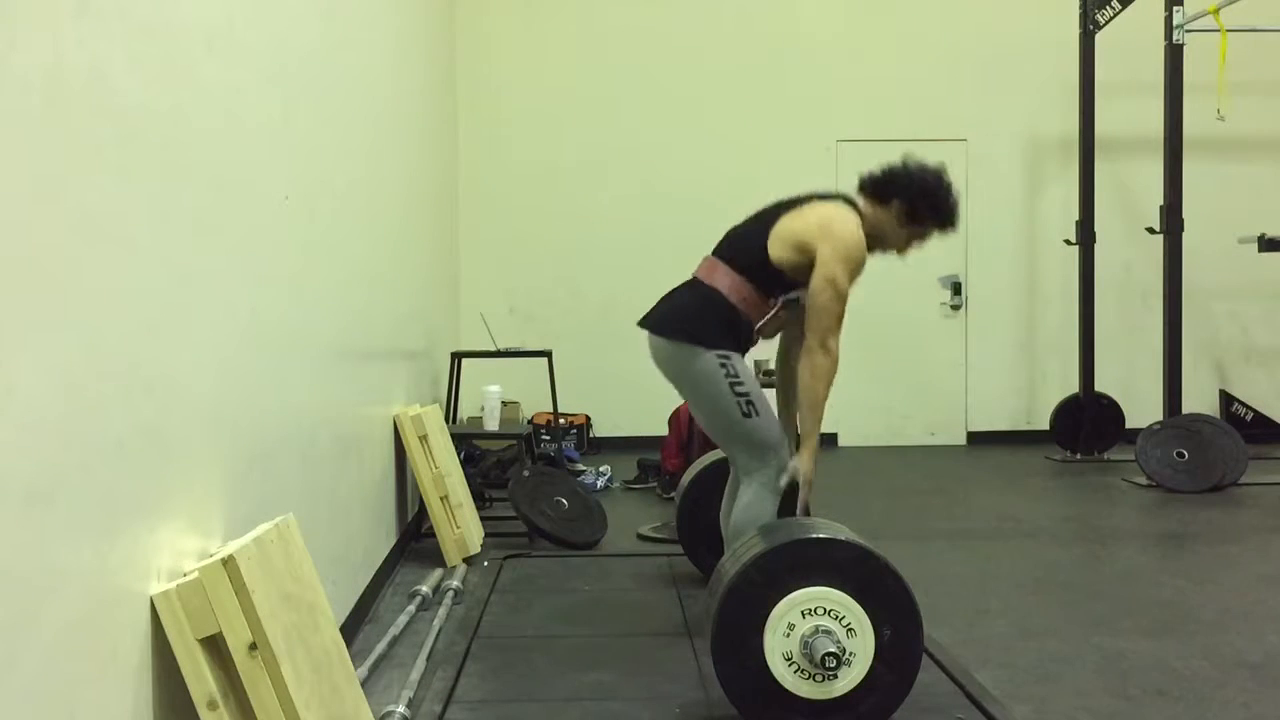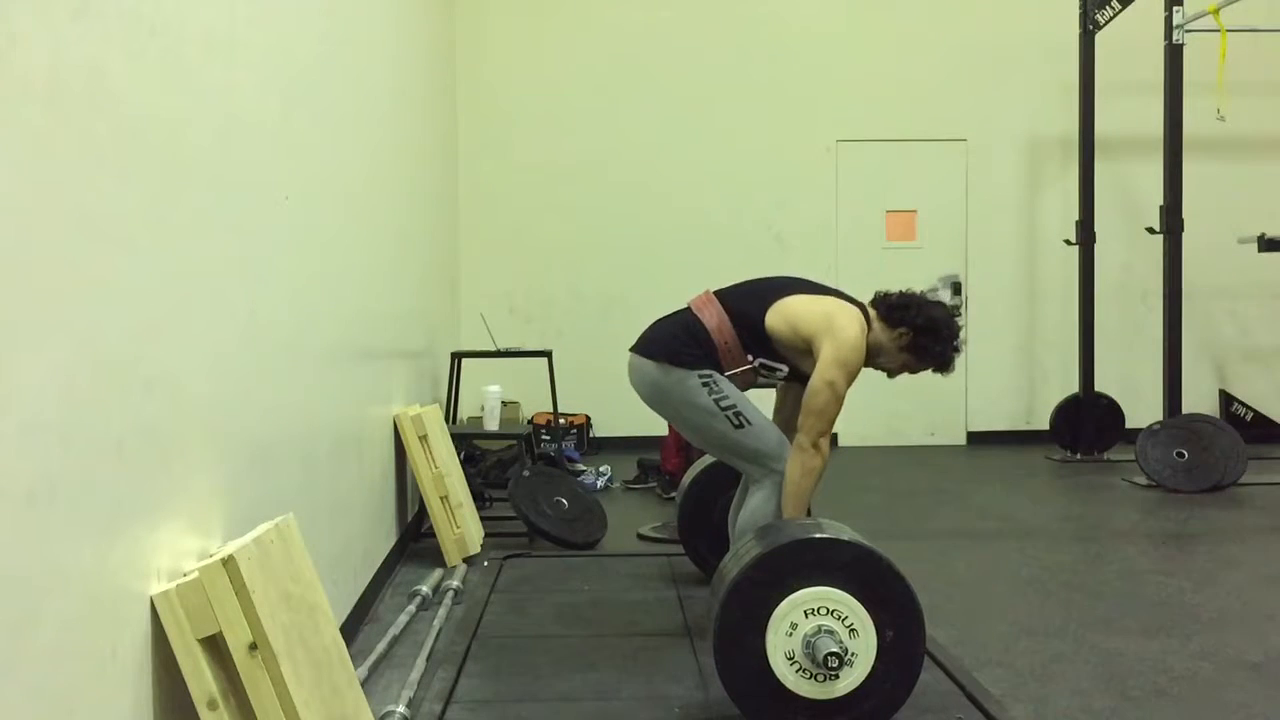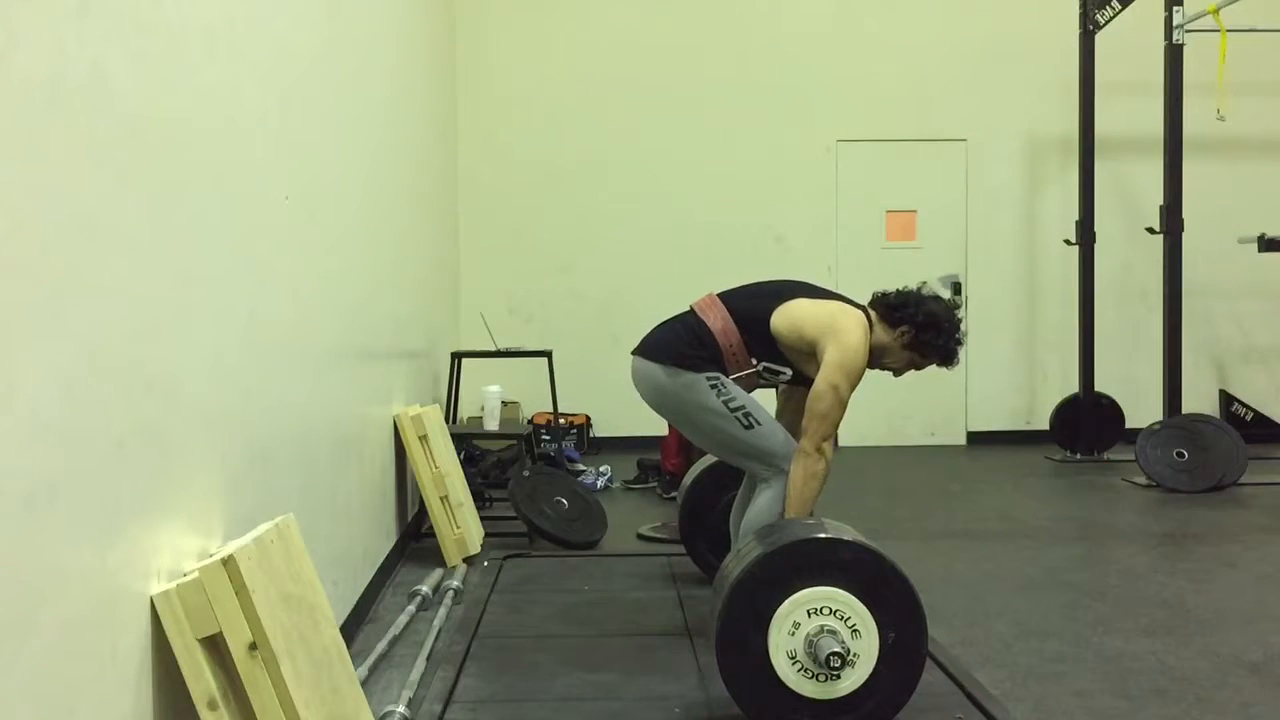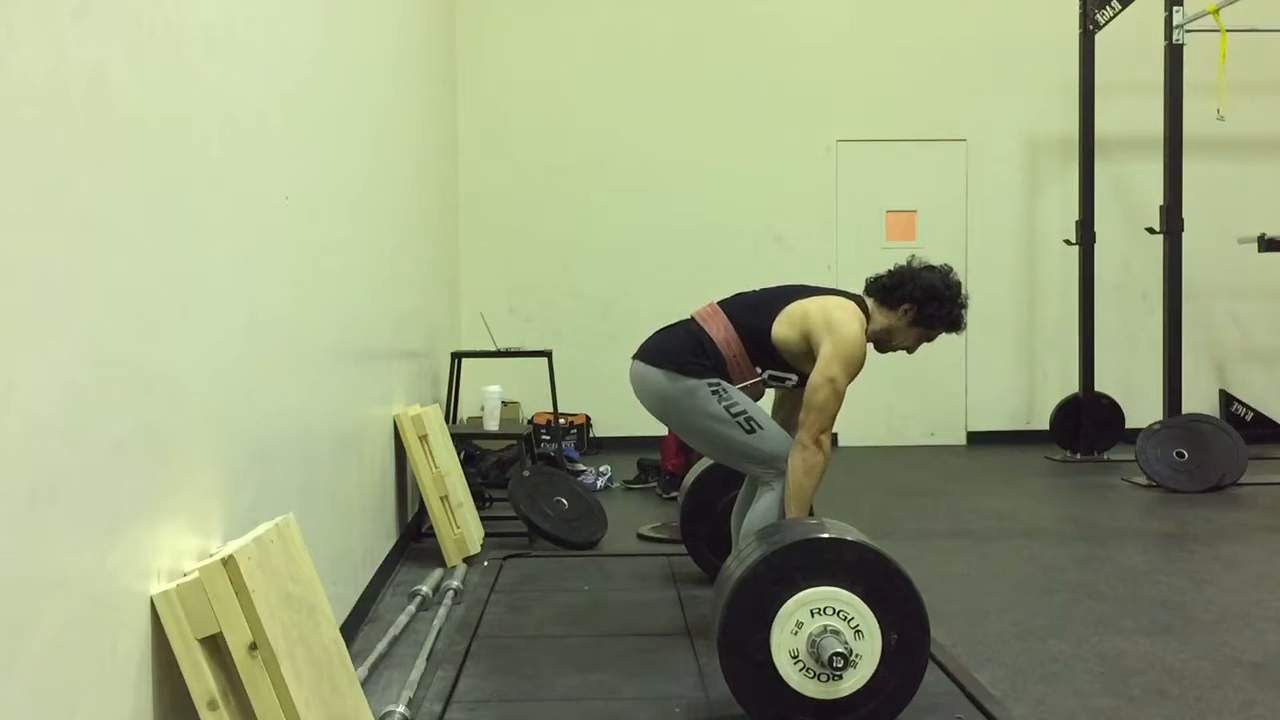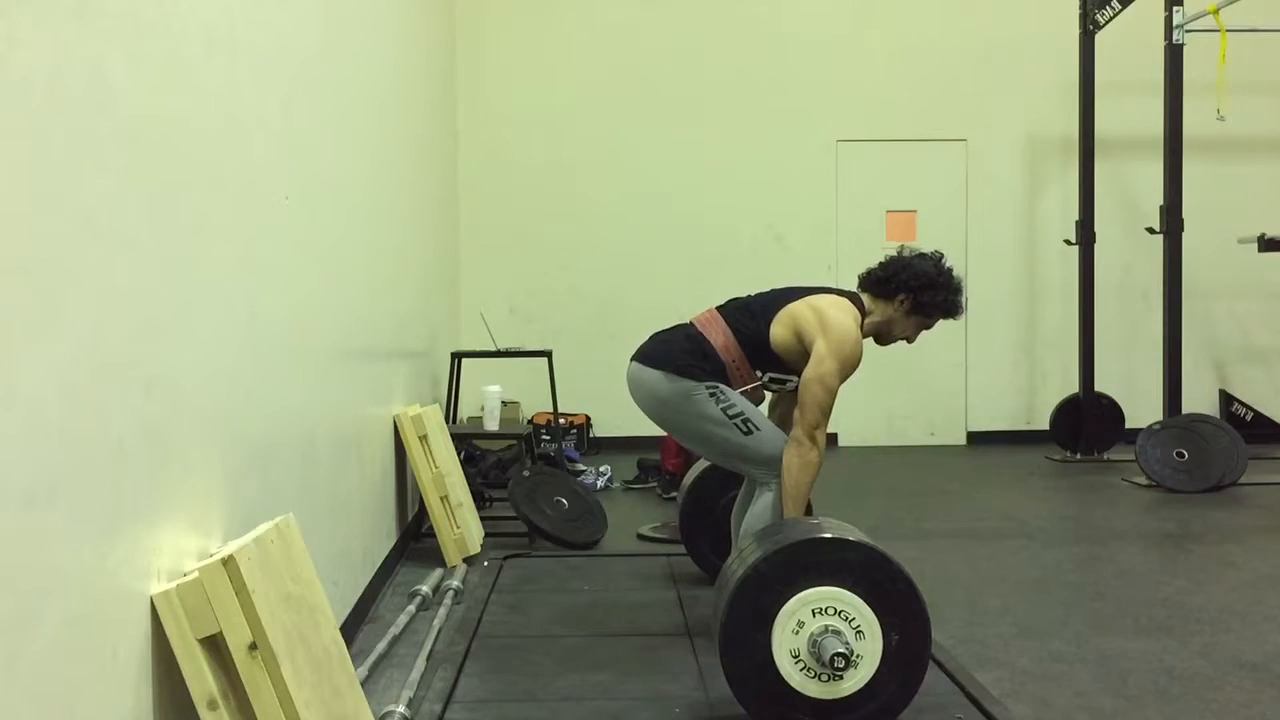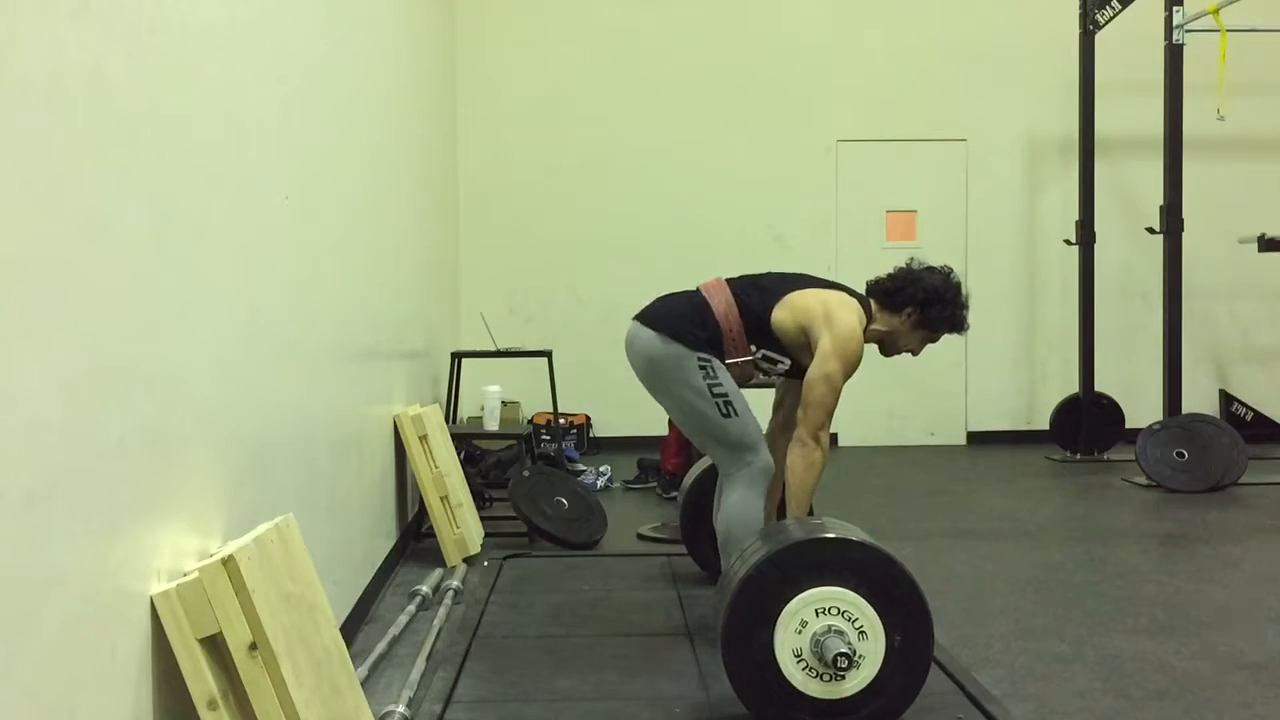
dt=0.5s
person 1, frame 1
left shoulder: (830, 221)
right shoulder: (845, 234)
left elbow: (794, 338)
right elbow: (820, 348)
left wrist: (790, 434)
right wrist: (808, 448)
left hip: (683, 331)
right hip: (695, 338)
left knee: (756, 462)
right knee: (766, 468)
person 1, frame 2
left shoulder: (834, 320)
right shoulder: (847, 339)
left elbow: (791, 430)
right elbow: (811, 444)
left hip: (666, 356)
right hip: (675, 363)
left knee: (766, 465)
right knee: (774, 467)
person 1, frame 3
left shoulder: (837, 323)
right shoulder: (850, 341)
left elbow: (791, 432)
right elbow: (814, 448)
left hip: (664, 358)
right hip: (678, 366)
left knee: (769, 464)
right knee: (780, 467)
person 1, frame 4
left shoulder: (836, 315)
right shoulder: (847, 334)
left elbow: (789, 421)
right elbow: (812, 440)
left hip: (663, 364)
right hip: (677, 373)
left knee: (772, 465)
right knee: (781, 469)
person 1, frame 5
left shoulder: (831, 315)
right shoulder: (842, 333)
left elbow: (784, 415)
right elbow: (806, 436)
left hip: (661, 367)
right hip: (675, 378)
left knee: (771, 466)
right knee: (779, 471)
person 1, frame 6
left shoulder: (835, 316)
right shoulder: (845, 331)
left elbow: (786, 424)
right elbow: (810, 437)
left wrist: (765, 515)
left hip: (660, 335)
right hip: (670, 341)
left knee: (744, 464)
right knee: (748, 466)
